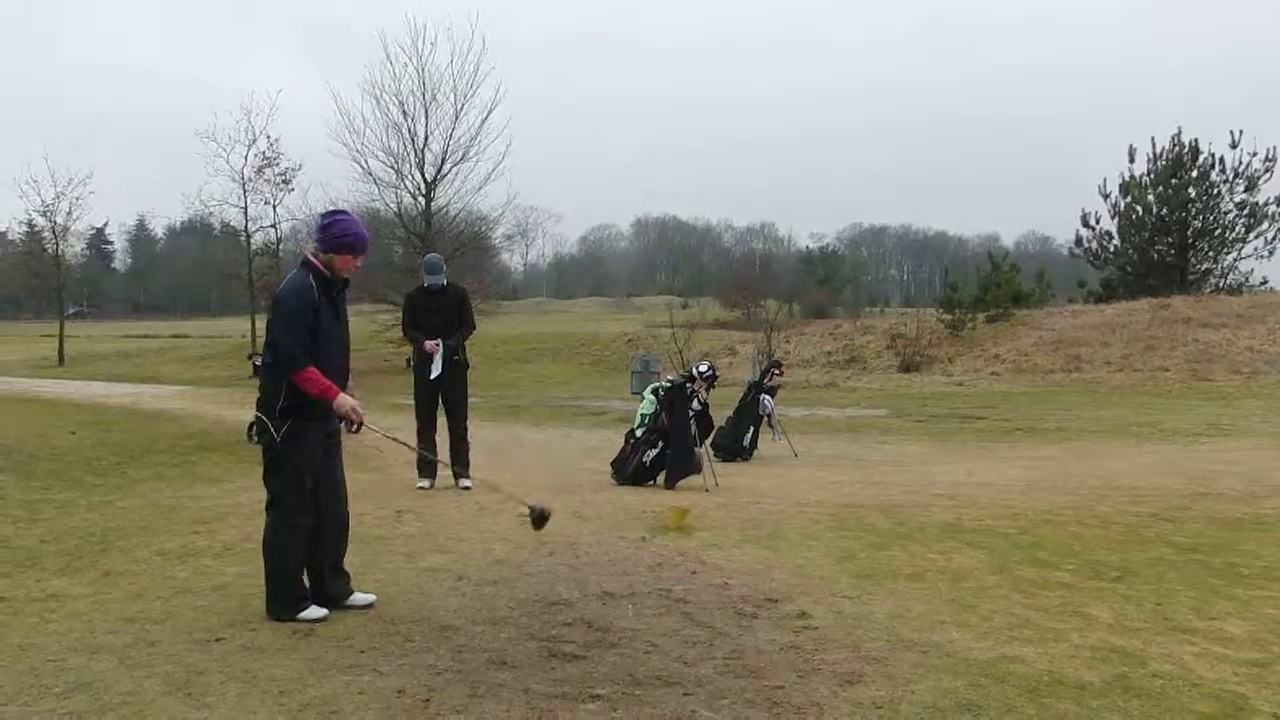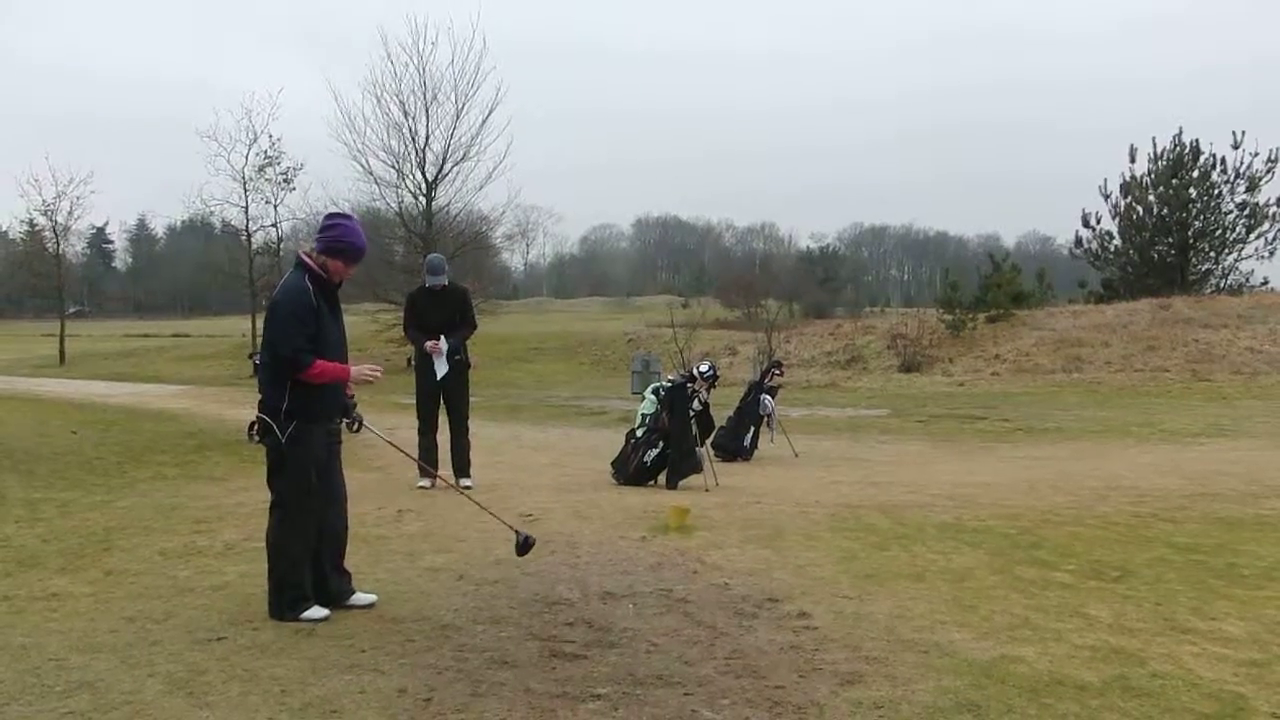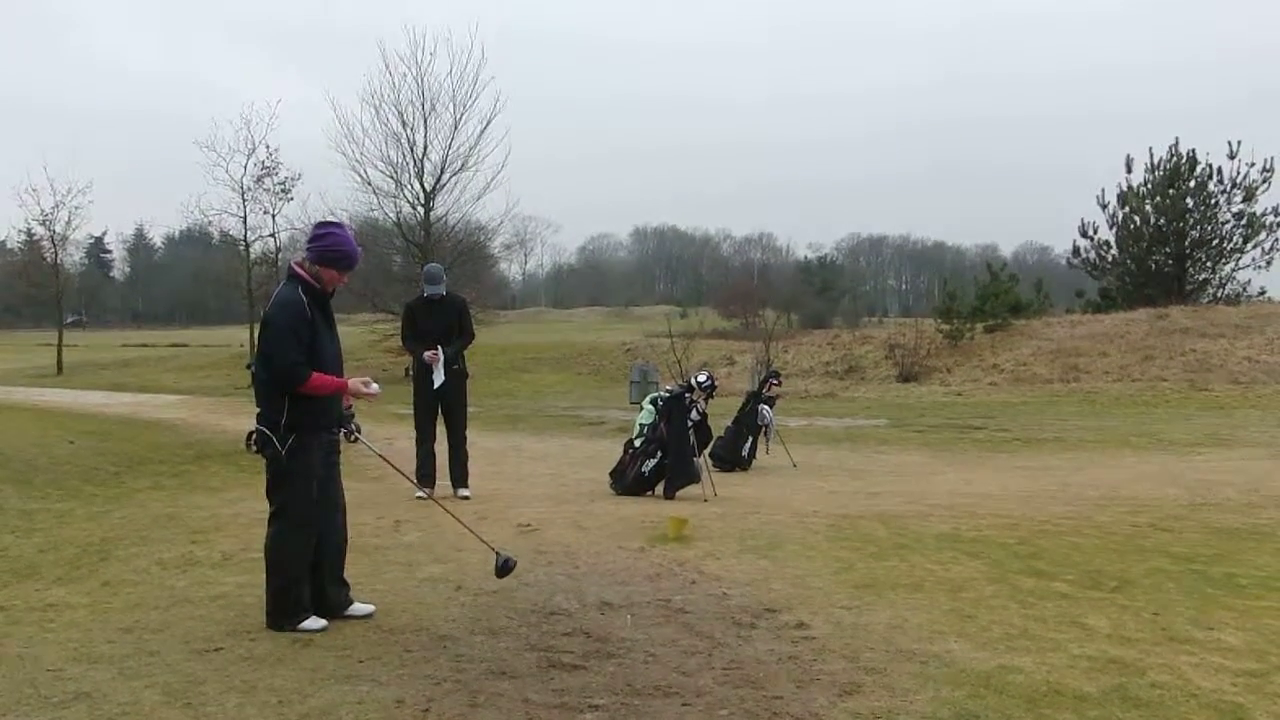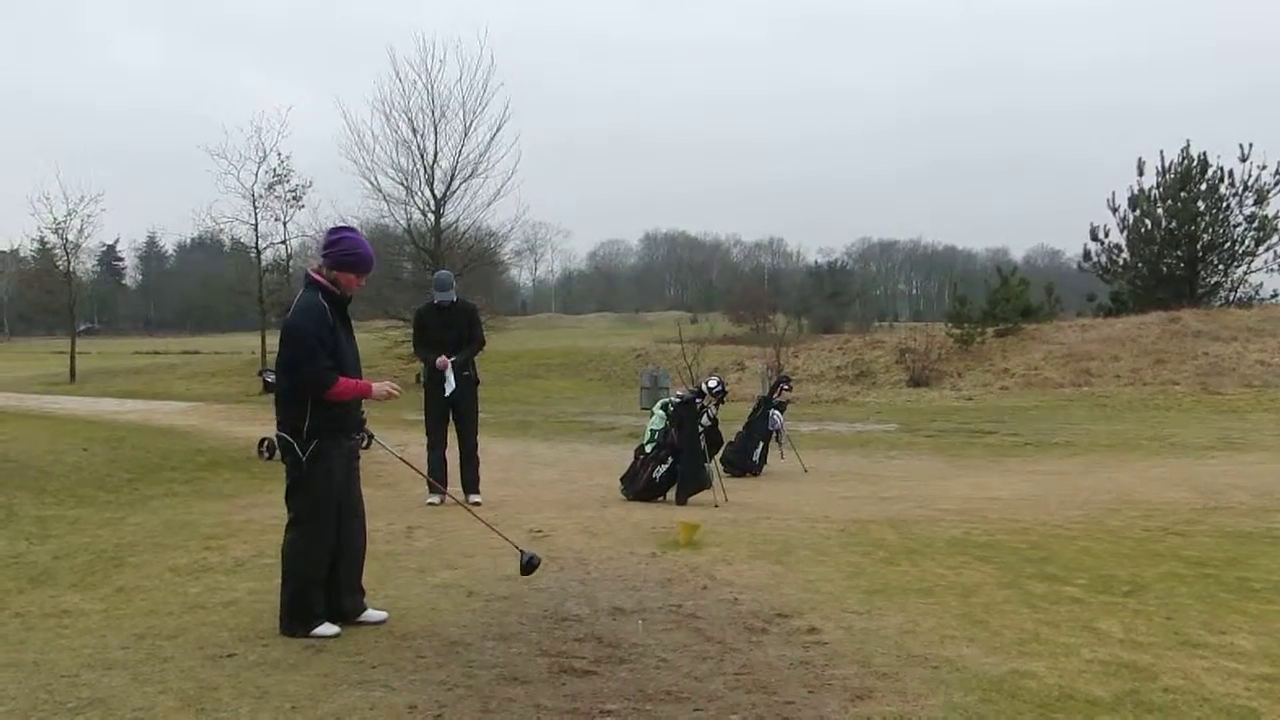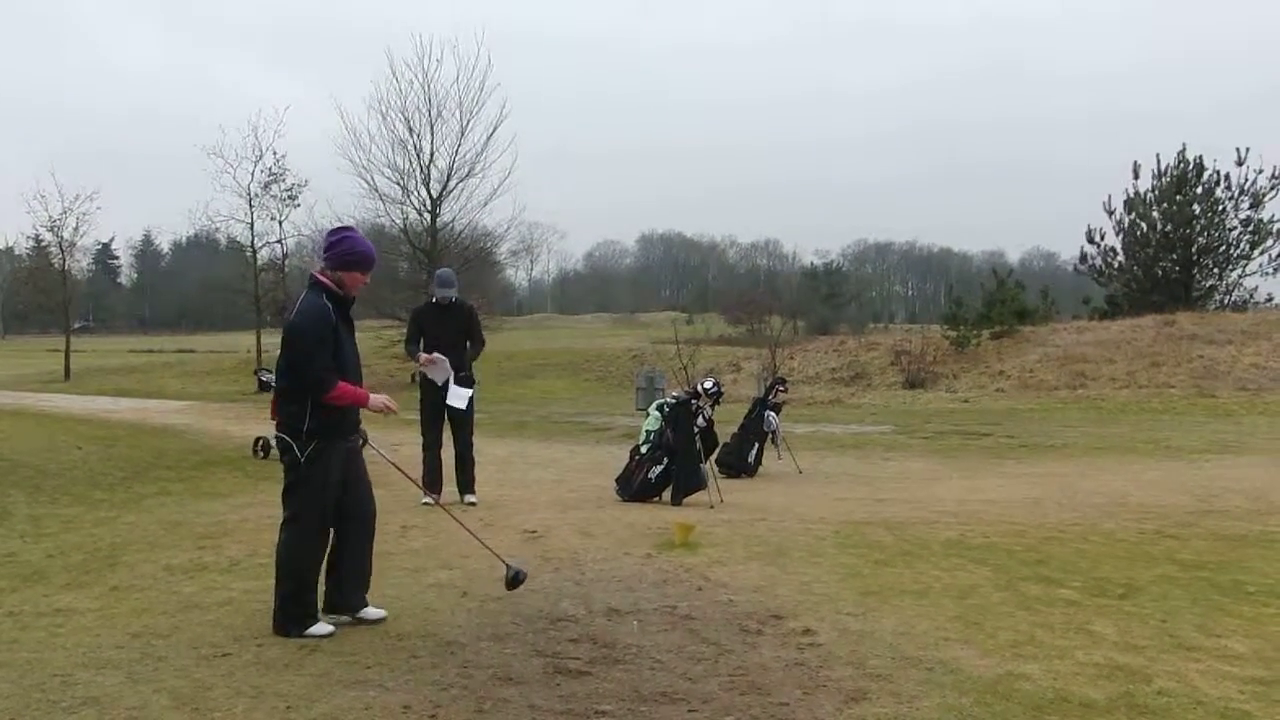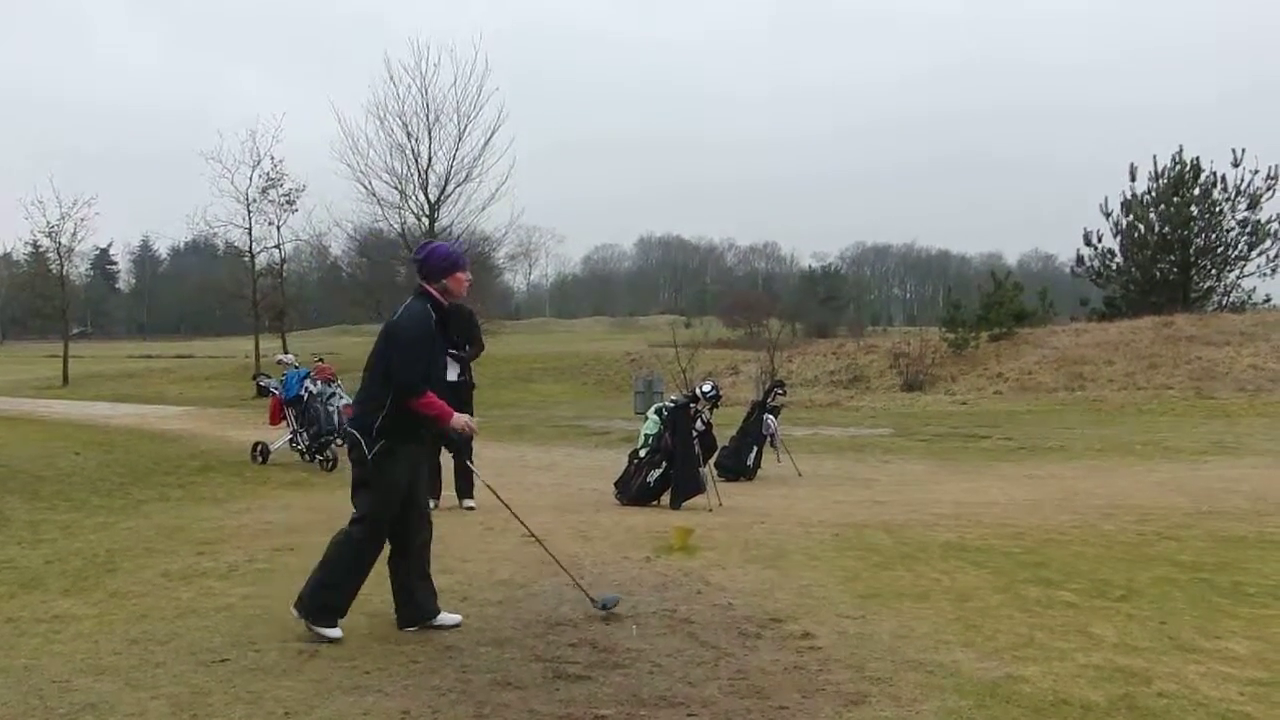
dt=0.7s
person 1, frame 1
left shoulder: (334, 288)
right shoulder: (297, 291)
right elbow: (291, 361)
left wrist: (341, 400)
right wrist: (335, 395)
left hip: (321, 418)
right hip: (290, 419)
left knee: (332, 507)
right knee: (291, 510)
left ankle: (331, 587)
right ankle: (286, 600)
person 1, frame 2
left shoulder: (323, 288)
right shoulder: (294, 292)
right elbow: (296, 361)
left wrist: (341, 393)
right wrist: (347, 374)
left hip: (321, 417)
right hip: (292, 420)
left knee: (330, 505)
right knee: (295, 510)
left ankle: (332, 587)
right ankle: (290, 600)
person 1, frame 3
left shoulder: (317, 299)
right shoulder: (288, 304)
right elbow: (292, 374)
left wrist: (339, 402)
right wrist: (344, 387)
left hip: (320, 428)
right hip: (291, 433)
left knee: (330, 516)
right knee: (294, 520)
left ankle: (331, 598)
right ankle: (287, 610)
person 1, frame 4
left shoulder: (333, 305)
right shoulder: (308, 311)
right elbow: (317, 380)
left wrist: (356, 409)
right wrist: (368, 389)
left hip: (338, 434)
right hip: (311, 438)
left knee: (348, 523)
right knee: (312, 527)
left ankle: (345, 603)
right ankle: (300, 616)
person 1, frame 5
left shoulder: (334, 307)
right shoulder: (312, 312)
right elbow: (318, 382)
left wrist: (357, 408)
right wrist: (366, 399)
left hip: (338, 434)
right hip: (310, 438)
left knee: (358, 515)
right knee: (306, 527)
left ankle: (346, 601)
right ankle: (294, 617)
person 1, frame 6
left shoulder: (431, 316)
right shoulder: (414, 320)
right elbow: (409, 388)
left wrist: (444, 421)
right wrist: (449, 417)
left hip: (405, 437)
right hip: (380, 436)
left knee: (414, 526)
right knee: (371, 524)
left ankle: (418, 609)
right ankle: (317, 606)
person 2, frame 1
left shoulder: (459, 293)
right shoulder: (413, 297)
left elbow: (469, 326)
right elbow: (408, 329)
left wrist: (451, 344)
right wrist: (423, 343)
left hip: (454, 361)
right hip: (424, 363)
left knee: (458, 420)
right knee: (425, 421)
left ankle: (462, 474)
right ankle: (426, 474)
person 2, frame 2
left shoulder: (460, 293)
right shoulder: (415, 297)
left elbow: (470, 325)
right elbow: (409, 329)
left wrist: (452, 343)
right wrist: (423, 343)
left hip: (455, 361)
right hip: (425, 363)
left knee: (459, 419)
right knee: (426, 420)
left ankle: (463, 473)
right ankle: (427, 473)
person 2, frame 3
left shoulder: (458, 303)
right shoulder: (412, 307)
left elbow: (468, 335)
right elbow: (407, 340)
left wrist: (449, 353)
right wrist: (422, 354)
left hip: (453, 371)
right hip: (423, 373)
left knee: (457, 430)
right knee: (424, 431)
left ankle: (460, 483)
right ankle: (425, 483)
person 2, frame 4
left shoulder: (468, 310)
right shoulder: (423, 313)
left elbow: (478, 342)
right elbow: (418, 346)
left wrist: (458, 360)
right wrist: (433, 360)
left hip: (464, 378)
right hip: (434, 380)
left knee: (468, 437)
right knee: (435, 438)
left ankle: (472, 489)
right ankle: (436, 489)
person 2, frame 5
left shoulder: (467, 311)
right shoulder: (421, 312)
left elbow: (478, 341)
right elbow: (410, 343)
left wrist: (467, 359)
right wrist: (419, 356)
left hip: (460, 379)
right hip: (431, 381)
left knee: (464, 437)
right knee: (431, 438)
left ankle: (467, 489)
right ankle: (431, 490)
person 2, frame 6
left shoulder: (465, 314)
left elbow: (478, 345)
left wrist: (464, 357)
left hip: (460, 383)
left knee: (463, 439)
right knee: (432, 439)
left ankle: (466, 494)
right ankle: (431, 494)
